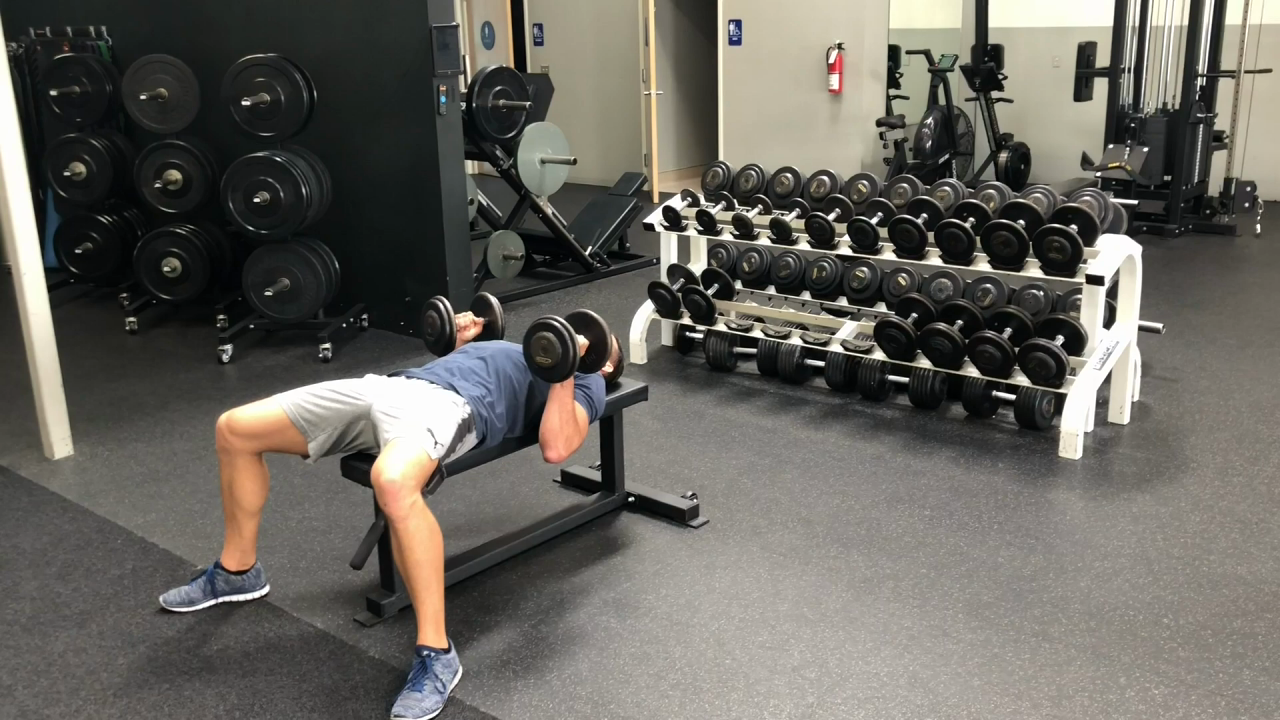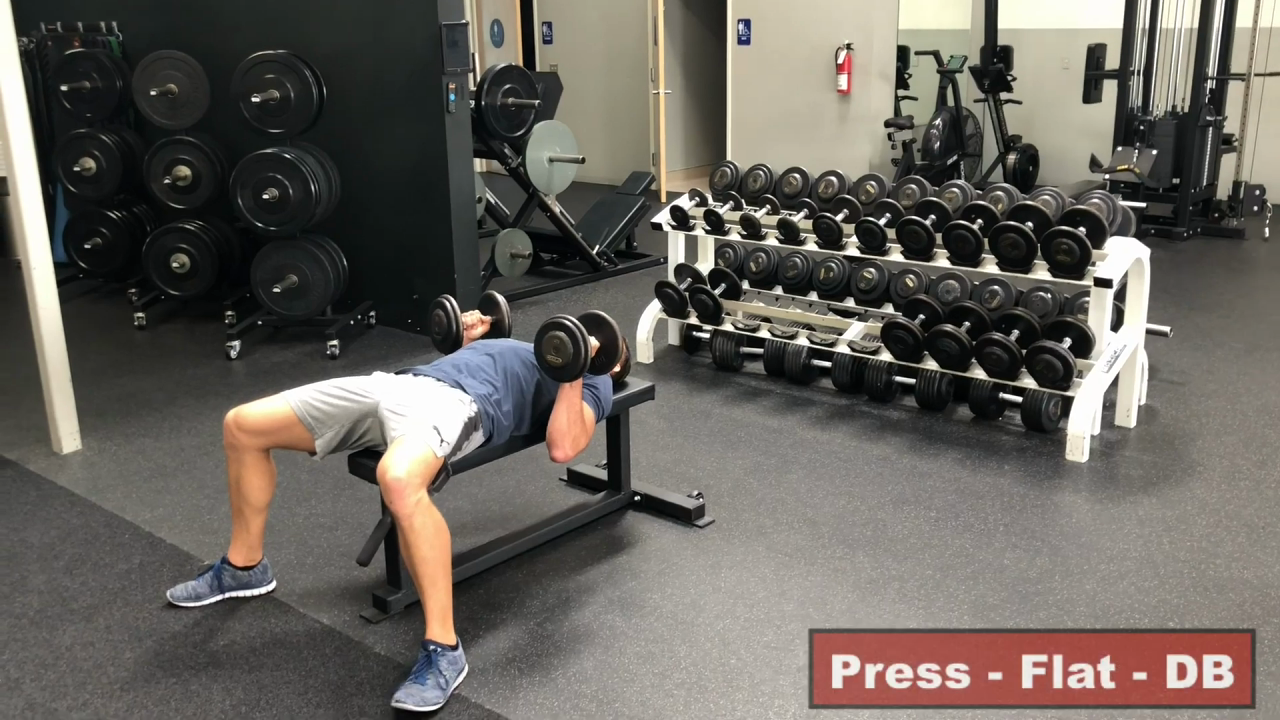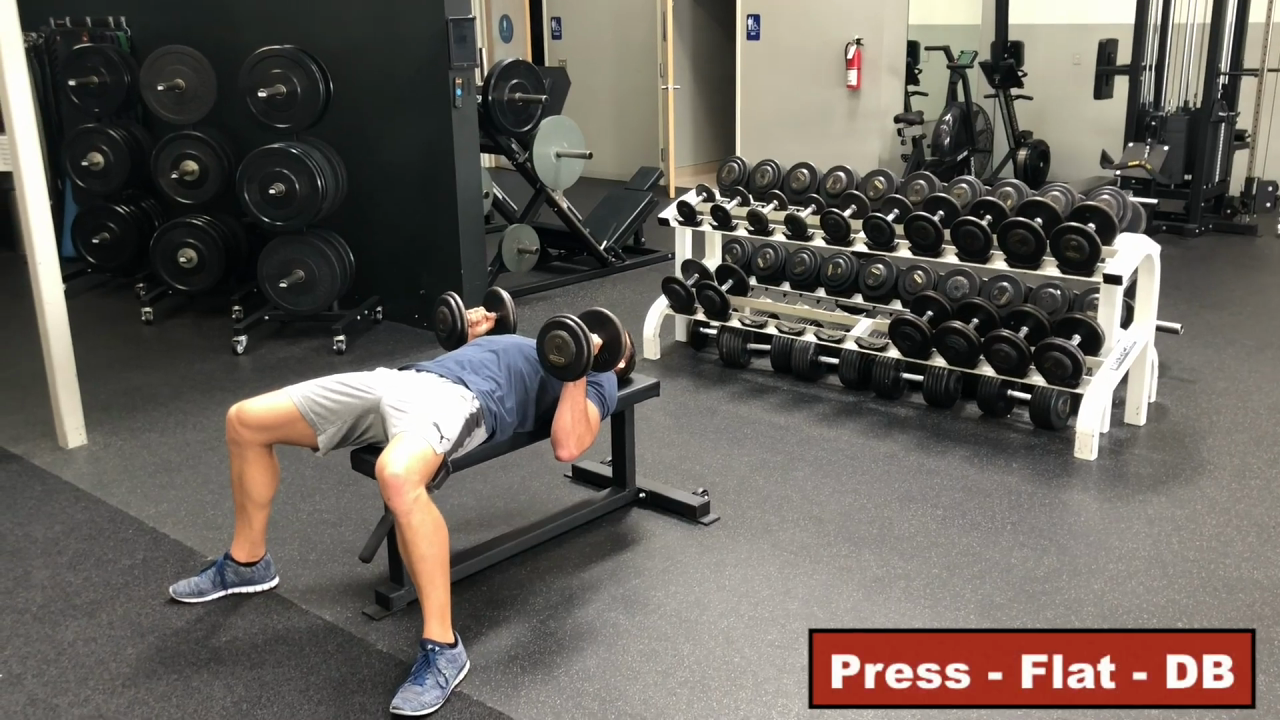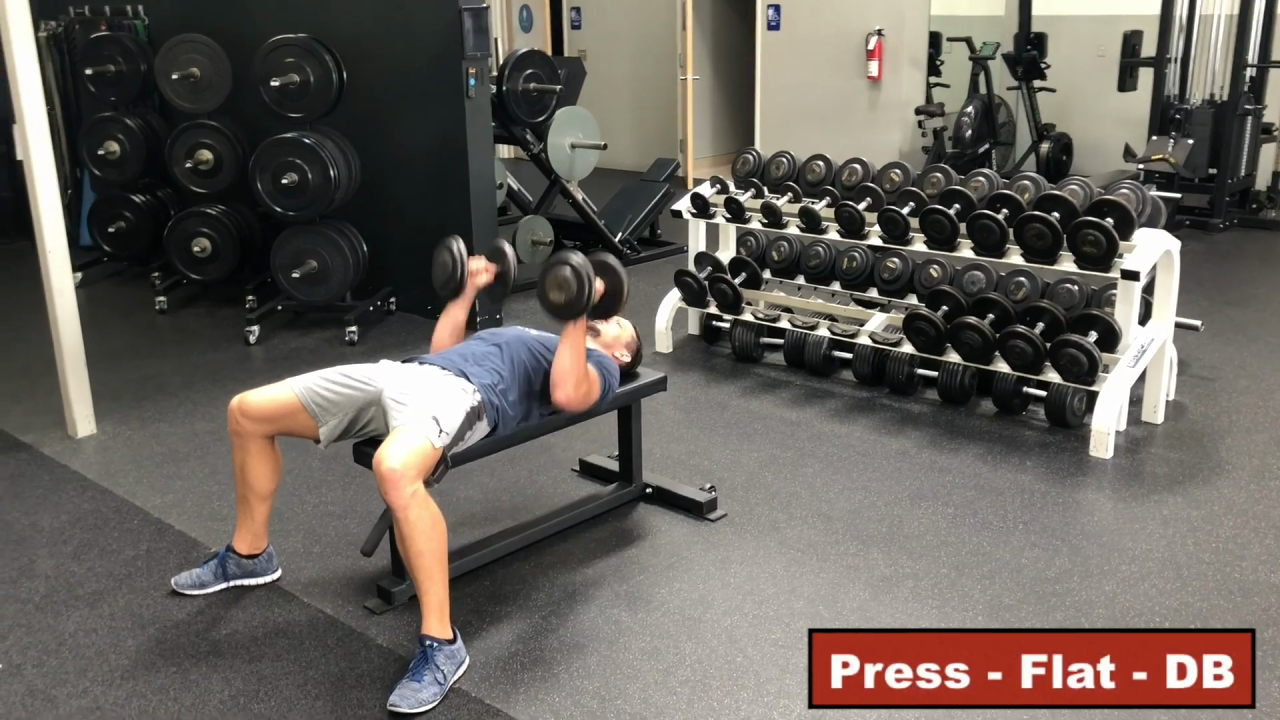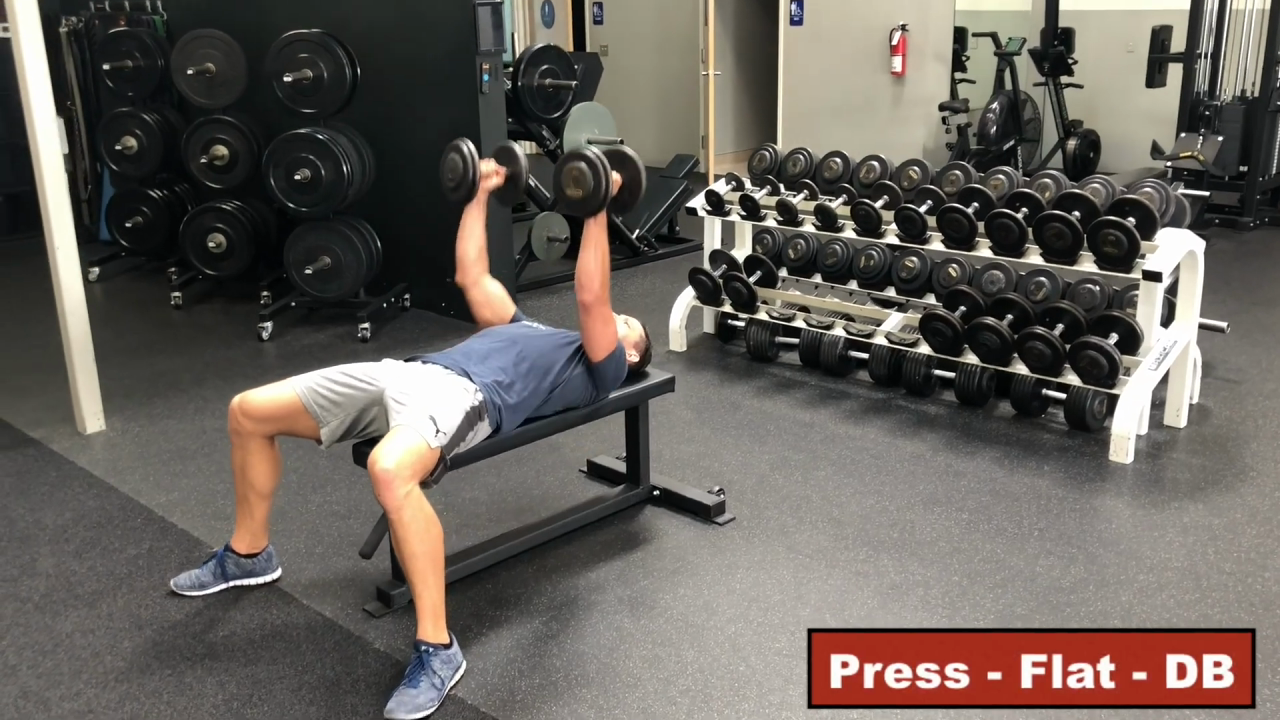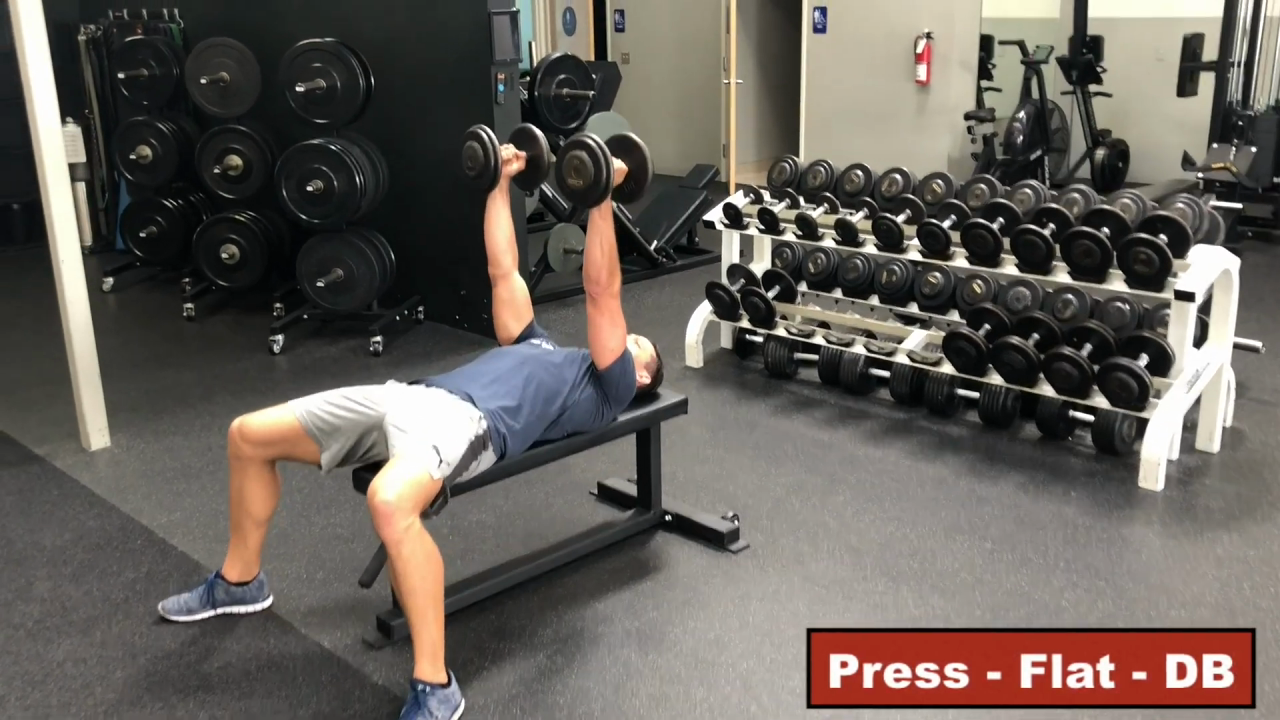
dt=0.4s
person 1, frame 1
left shoulder: (585, 381)
right shoulder: (529, 351)
left elbow: (555, 448)
right wrist: (459, 341)
left hip: (450, 404)
right hip: (388, 385)
left knee: (394, 483)
right knee: (235, 430)
left ankle: (436, 654)
right ankle: (238, 571)
person 1, frame 2
left shoulder: (593, 382)
right shoulder: (537, 353)
left elbow: (562, 448)
right wrist: (465, 338)
left hip: (456, 402)
right hip: (396, 384)
left knee: (400, 480)
right knee: (242, 426)
left ankle: (443, 650)
right ankle: (244, 567)
person 1, frame 3
left shoulder: (597, 379)
right shoulder: (540, 349)
left elbow: (567, 447)
right wrist: (470, 336)
left hip: (460, 399)
right hip: (399, 379)
left knee: (399, 478)
right knee: (244, 421)
left ankle: (442, 648)
right ankle: (247, 562)
person 1, frame 4
left shoulder: (600, 372)
right shoulder: (533, 341)
left elbow: (565, 394)
left wrist: (578, 315)
right wrist: (468, 290)
left hip: (464, 394)
right hip: (405, 373)
left knee: (397, 471)
right knee: (248, 412)
left ankle: (441, 643)
right ankle: (250, 554)
person 1, frame 5
left shoulder: (600, 367)
right shoulder: (530, 328)
left elbow: (591, 299)
right elbow: (470, 276)
right wrist: (480, 195)
left hip: (464, 396)
right hip: (408, 372)
left knee: (390, 471)
right knee: (248, 412)
left ankle: (436, 649)
right ankle: (248, 555)
person 1, frame 6
left shoulder: (611, 387)
right shoulder: (539, 347)
left elbow: (601, 293)
right elbow: (503, 270)
left wrist: (601, 201)
right wrist: (501, 183)
left hip: (468, 421)
right hip: (409, 395)
left knee: (391, 502)
right knee: (247, 435)
right ankle: (240, 581)
